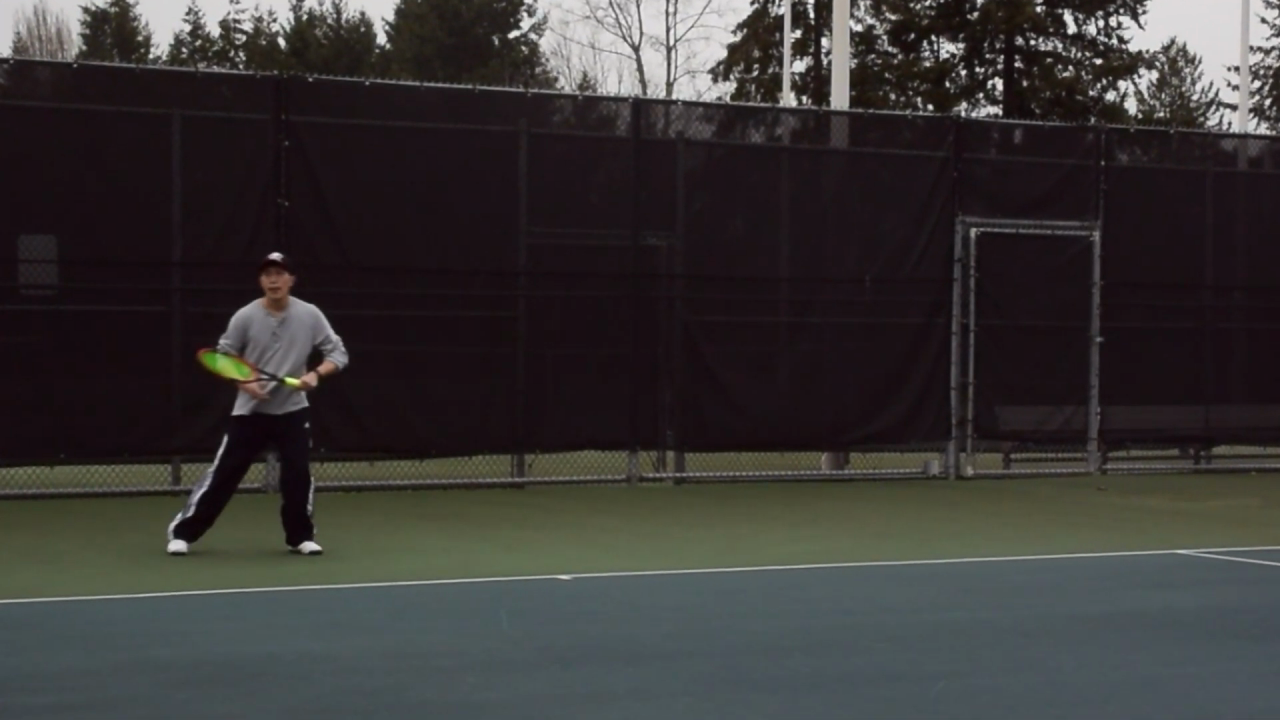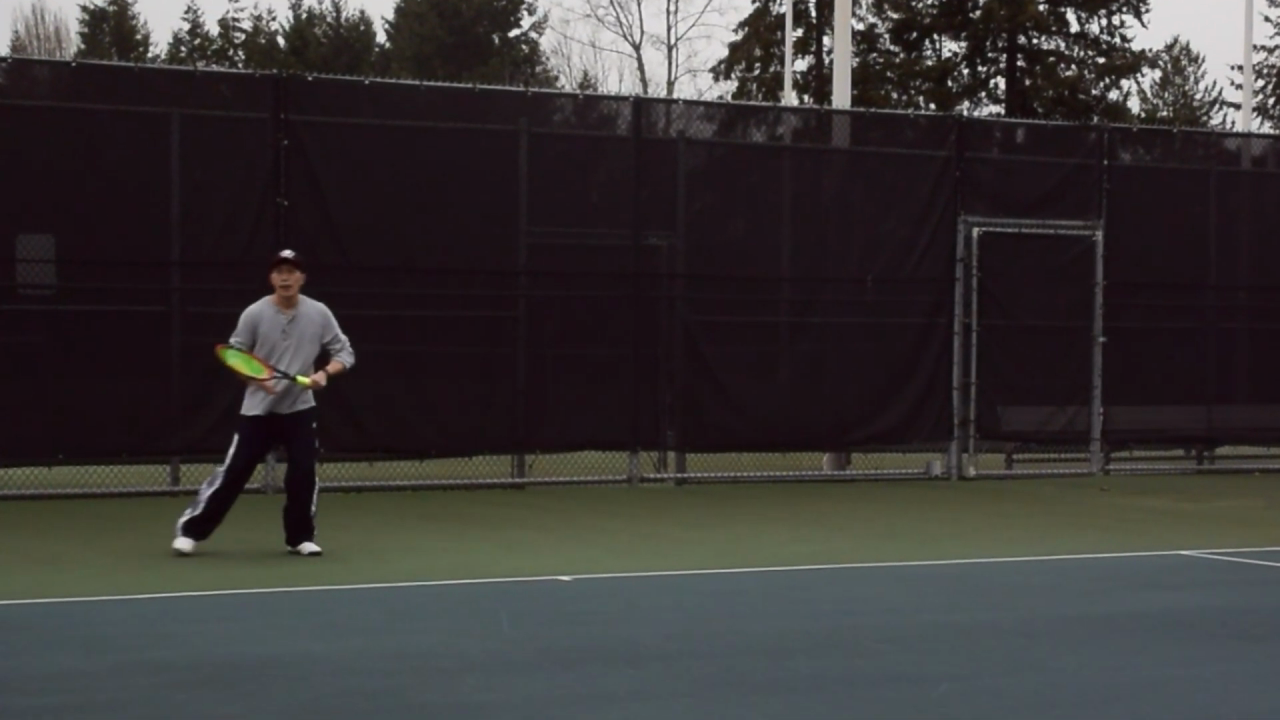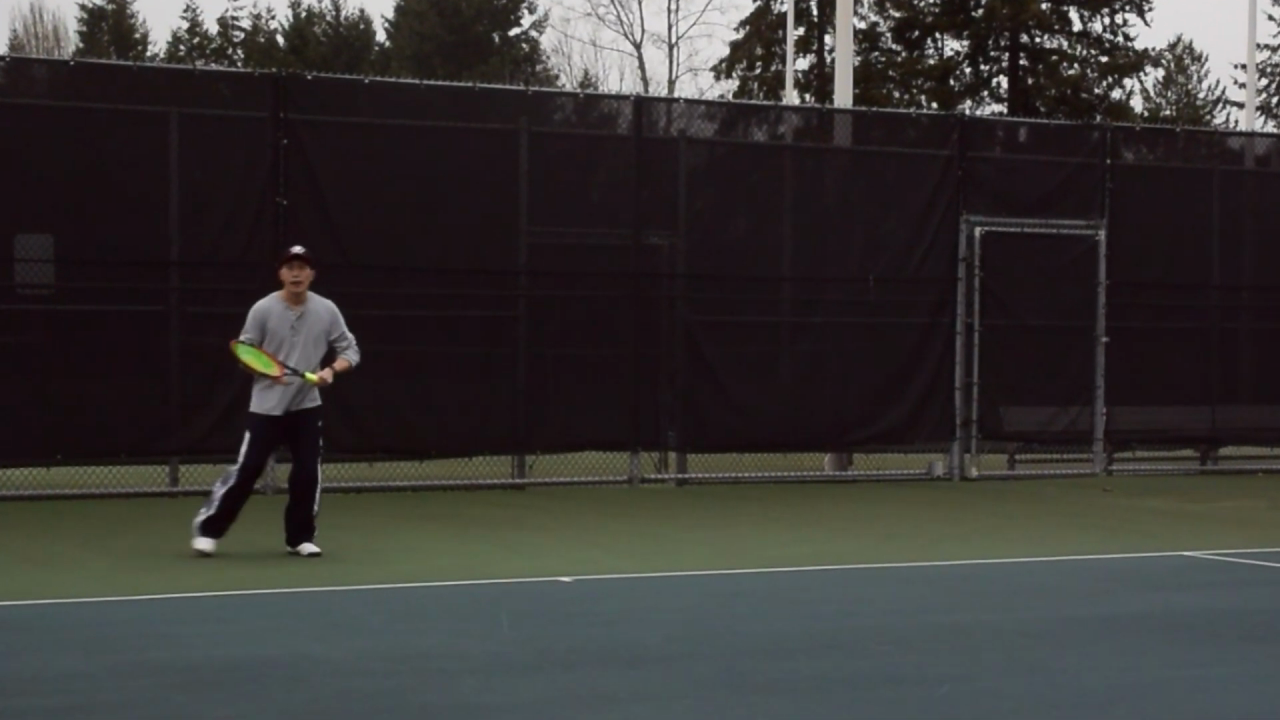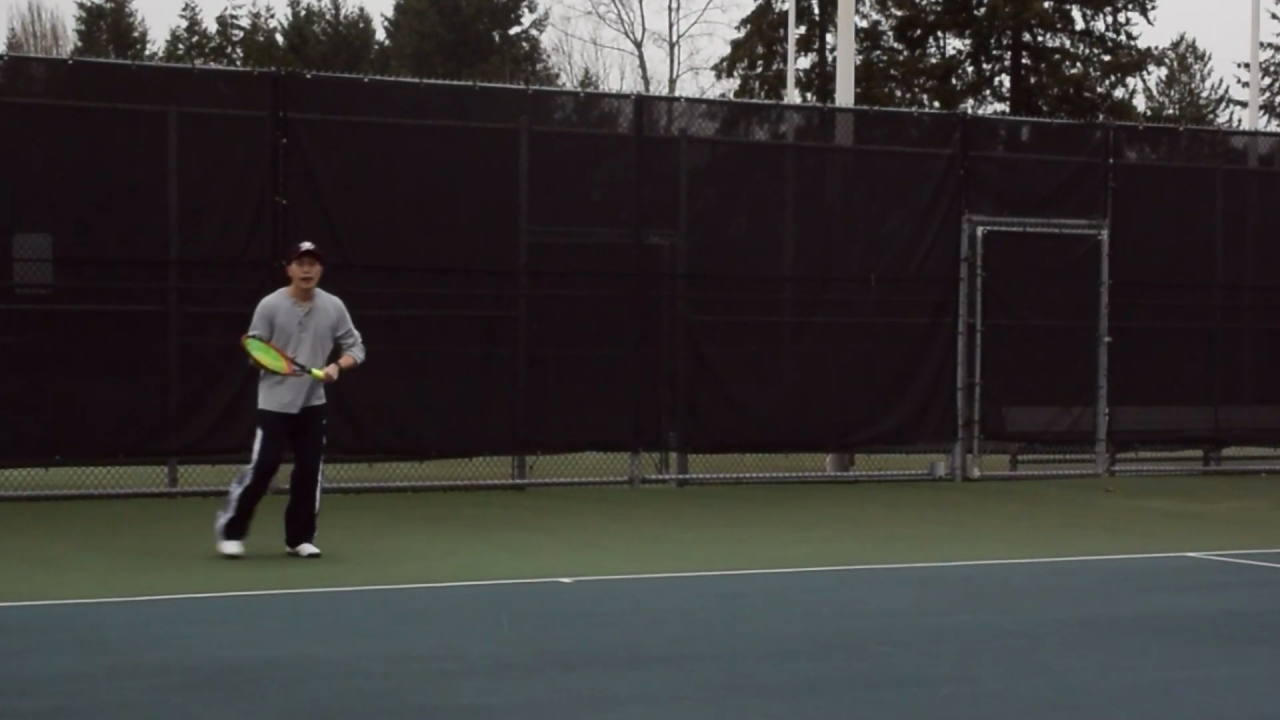
dt=0.1s
person 1, frame 1
left shoulder: (310, 315)
right shoulder: (245, 317)
left elbow: (338, 353)
right elbow: (224, 357)
left wrist: (316, 374)
right wrist: (244, 383)
left hip: (292, 409)
right hip: (250, 409)
left knee: (298, 473)
right knee: (224, 471)
left ankle: (300, 536)
right ankle: (183, 530)
person 1, frame 2
left shoulder: (319, 313)
right shoulder: (254, 314)
left elbow: (345, 353)
left wrist: (325, 373)
right wrist: (255, 378)
left hip: (300, 407)
right hip: (258, 408)
left knee: (303, 472)
right knee: (235, 470)
left ankle: (300, 536)
right ankle: (191, 529)
person 1, frame 3
left shoulder: (327, 310)
right shoulder: (263, 309)
left elbow: (350, 351)
left wrist: (331, 370)
right wrist: (267, 373)
left hip: (306, 405)
right hip: (267, 405)
left knee: (308, 472)
right knee: (247, 468)
left ankle: (300, 537)
right ankle: (207, 528)
person 1, frame 4
left shoulder: (333, 306)
right shoulder: (270, 305)
left elbow: (356, 348)
left wrist: (338, 366)
left hip: (313, 402)
right hip: (275, 402)
left knee: (310, 471)
right knee: (262, 465)
left ankle: (300, 538)
right ankle: (230, 531)
